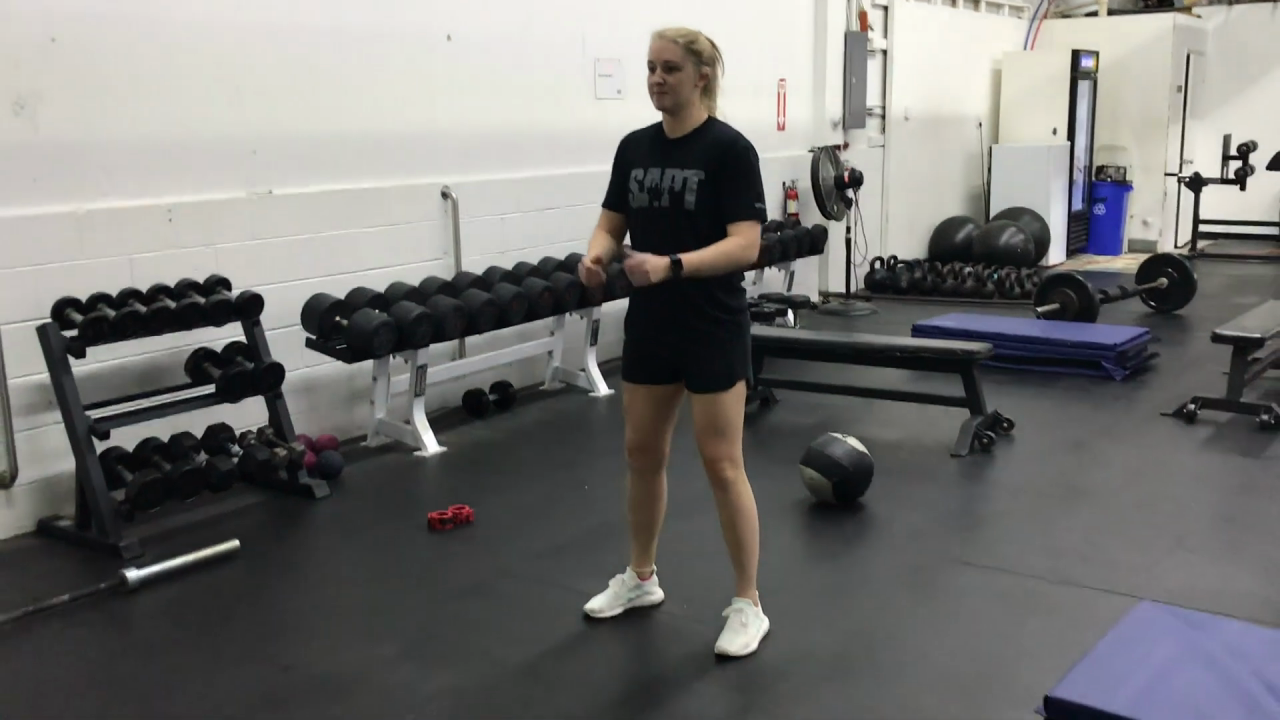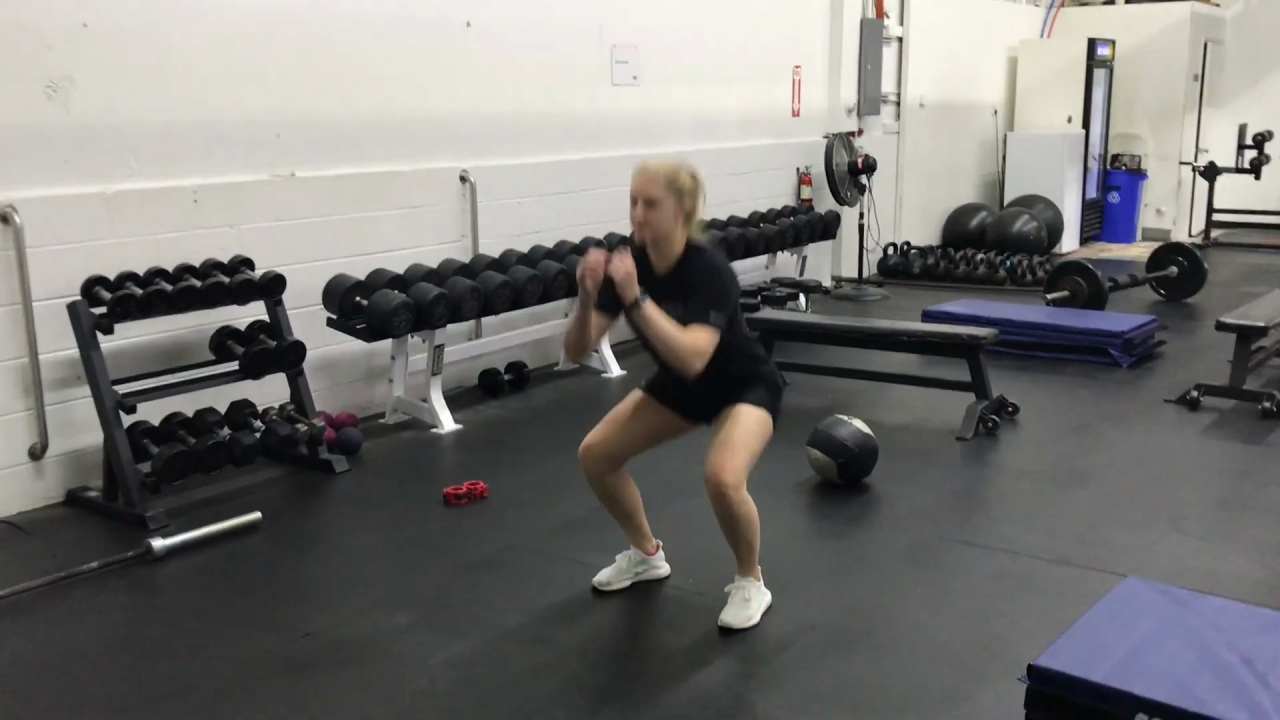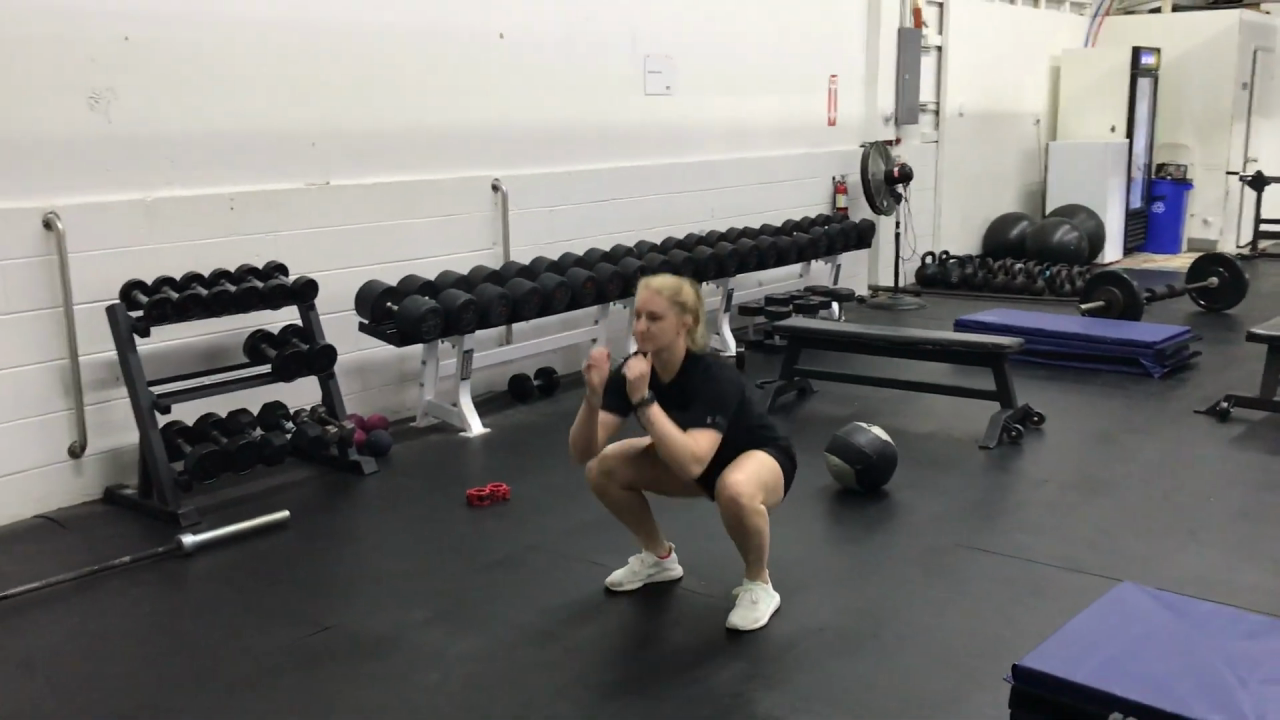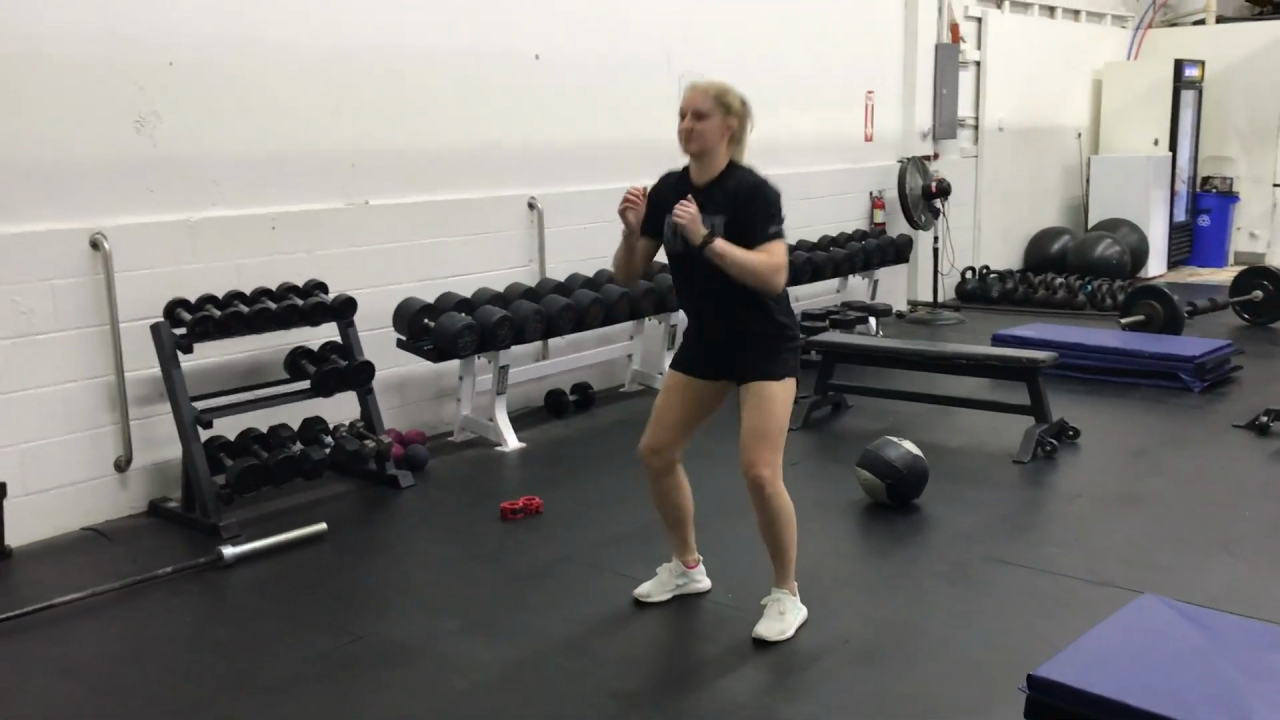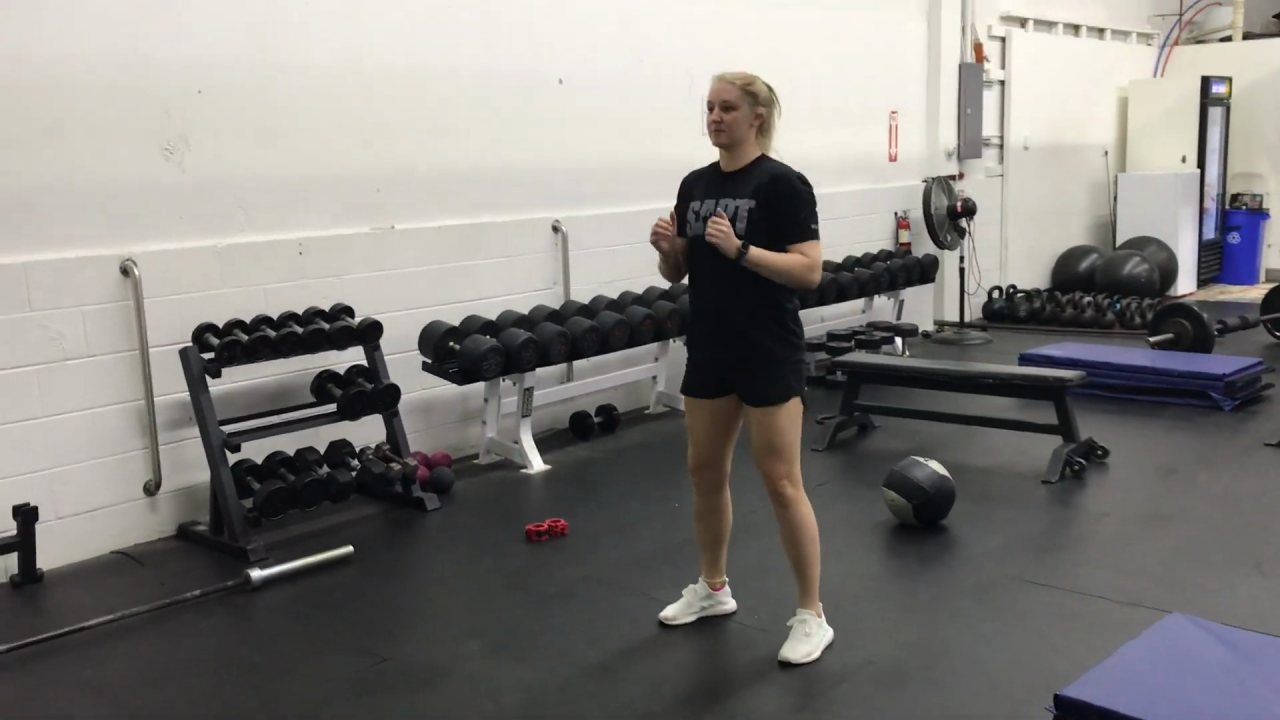
dt=0.5s
person 1, frame 1
left shoulder: (728, 148)
right shoulder: (633, 147)
left elbow: (746, 245)
right elbow: (610, 226)
left wrist: (671, 265)
right wrist: (595, 255)
left hip: (713, 329)
right hip: (648, 326)
left knee: (720, 463)
right knee: (642, 455)
left ankle: (748, 604)
right ankle: (640, 577)
person 1, frame 2
left shoulder: (711, 271)
right shoulder: (625, 264)
left elbow: (691, 358)
right elbow: (576, 350)
left wrist: (636, 299)
right wrist: (588, 296)
left hip: (746, 388)
right hip: (675, 385)
left knee: (722, 477)
right knee: (594, 455)
left ankle: (750, 580)
right ankle: (646, 554)
person 1, frame 3
left shoulder: (715, 377)
right shoulder: (632, 372)
left elbow: (691, 464)
right elbow: (582, 454)
left wrist: (643, 400)
right wrist: (592, 397)
left hip: (762, 455)
left knee: (734, 490)
right knee: (603, 470)
left ankle: (758, 584)
right ankle: (659, 556)
person 1, frame 4
left shoulder: (752, 191)
right shoulder: (667, 189)
left elbow: (773, 274)
right elbow: (626, 277)
left wrist: (705, 237)
right wrist: (631, 228)
left hip: (765, 345)
right hip: (702, 343)
left knee: (759, 470)
right knee: (655, 455)
left ankle: (787, 596)
right ankle: (686, 568)
person 1, frame 5
left shoulder: (782, 183)
right shoulder: (695, 184)
left elbow: (808, 271)
right elbow: (676, 271)
left wrist: (740, 248)
right wrist: (666, 247)
left hip: (768, 353)
right hip: (708, 351)
left knee: (780, 483)
right knee: (705, 474)
left ankle: (812, 616)
right ankle: (712, 589)
